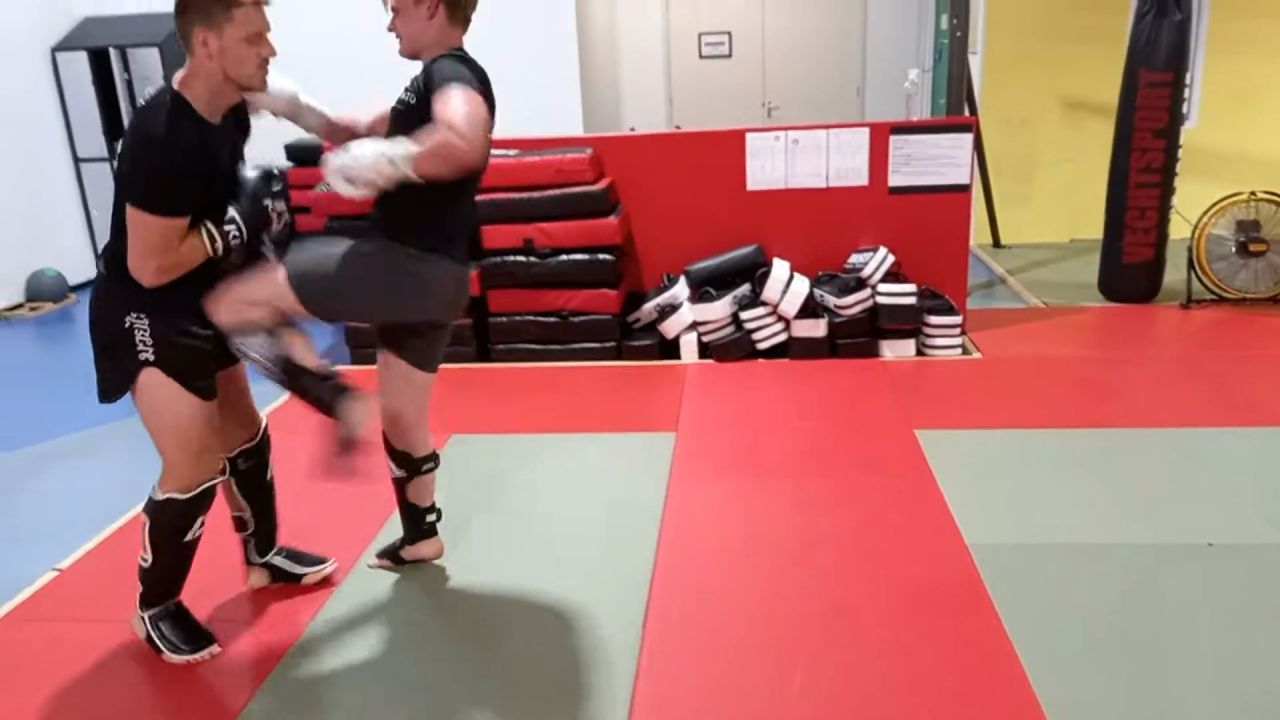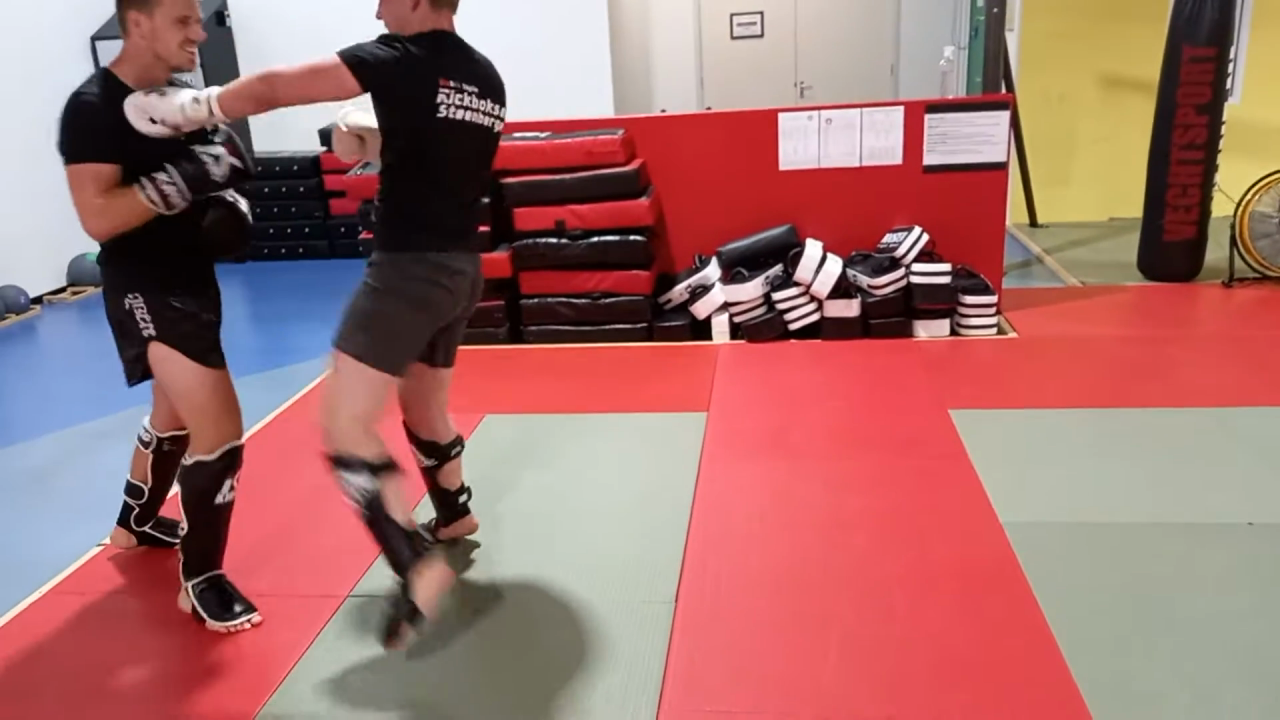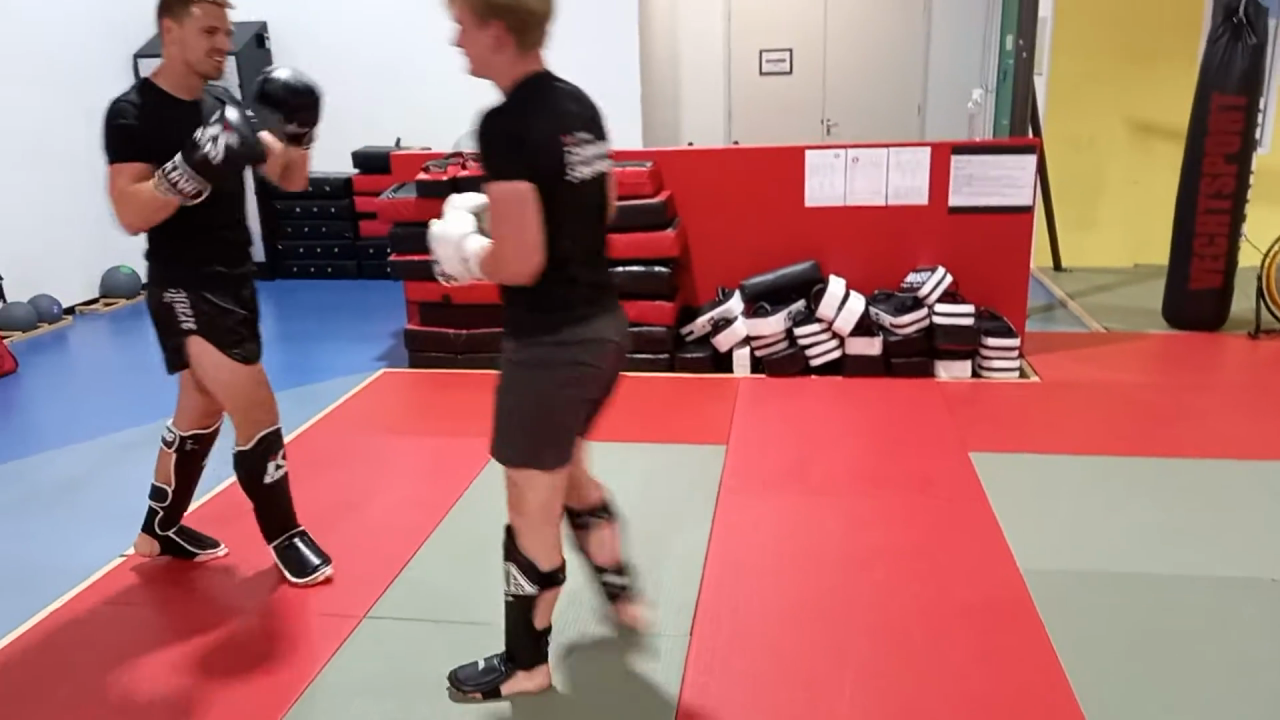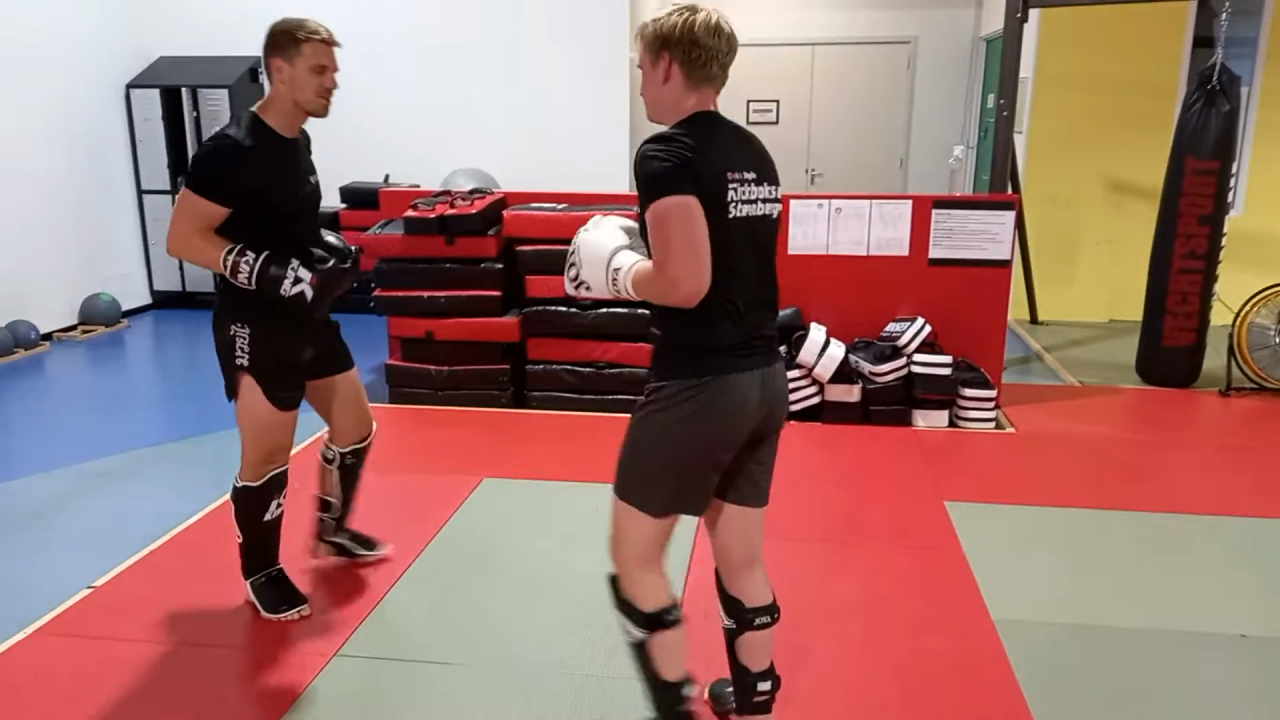
dt=0.5s
person 1, frame 1
left shoulder: (450, 73)
right shoulder: (437, 77)
left elbow: (465, 142)
right elbow: (367, 134)
left wrist: (383, 161)
right wrist: (295, 106)
left hip: (401, 262)
right hip: (437, 271)
left knee: (227, 304)
right knee: (401, 416)
right ankle: (420, 535)
person 1, frame 2
left shoulder: (398, 59)
right shoulder: (486, 77)
left elbow: (274, 88)
left wrist: (186, 106)
left hip: (409, 266)
right hip: (460, 266)
left knee: (345, 430)
right knee: (424, 409)
left ankle: (418, 561)
right ankle: (453, 514)
person 1, frame 3
left shoulder: (507, 124)
right shoulder: (578, 107)
left elbow: (519, 263)
left wrist: (462, 246)
left hip: (549, 344)
right hip: (602, 326)
left knee: (532, 511)
right knee: (567, 473)
left ankle: (523, 661)
right ankle: (620, 593)
person 1, frame 4
left shoulder: (667, 153)
right shoulder: (752, 155)
left elbow: (684, 282)
left wrist: (612, 262)
left hip: (697, 389)
right hip: (764, 379)
left knee: (635, 560)
right knee: (742, 558)
person 2, frame 1
left shoulder: (225, 106)
right shoulder: (163, 139)
right elbow: (149, 268)
left wrist: (243, 232)
right wrist: (237, 225)
left hip: (191, 301)
right hip: (142, 312)
left knee: (242, 433)
right knee: (194, 467)
left ankle: (263, 554)
right ankle: (155, 606)
person 2, frame 2
right shoulder: (94, 108)
right elbow: (98, 216)
left wrist: (221, 198)
right wrist: (183, 178)
left hip: (192, 280)
right hip: (147, 294)
left knee: (176, 415)
right knee: (220, 428)
left ankle: (135, 520)
right ankle: (202, 579)
person 2, frame 3
left shoulder: (223, 103)
right shoulder: (134, 113)
left elbow: (290, 178)
right elbow: (130, 214)
left wrist: (298, 127)
right wrist: (196, 163)
left hip: (233, 282)
right hip: (188, 291)
left knee: (198, 414)
right knee: (258, 415)
left ankle: (160, 529)
right ankle: (284, 536)
person 2, frame 4
left shoulder: (296, 140)
right shoulder: (233, 147)
right elbow: (183, 235)
left wrist: (323, 247)
right wrist: (271, 271)
left hip: (305, 316)
right hip: (254, 326)
left knee: (354, 425)
right knee: (266, 456)
left ankle: (334, 528)
right ankle: (260, 570)
